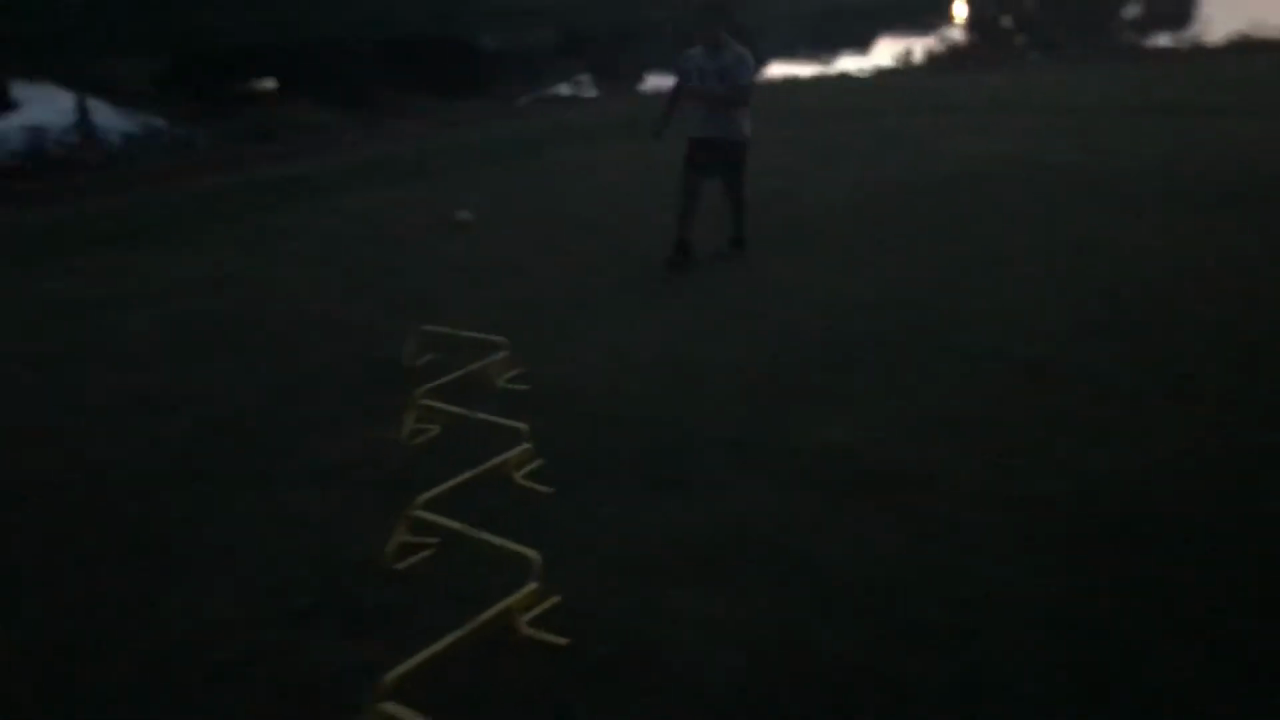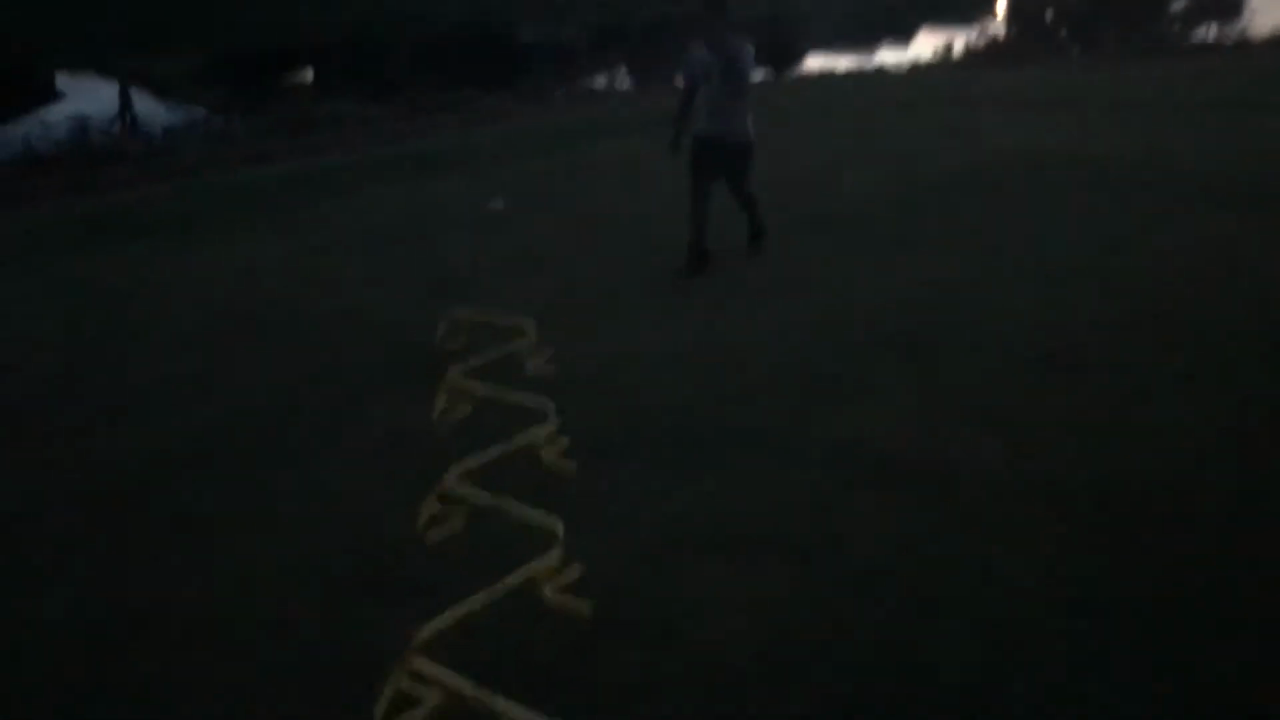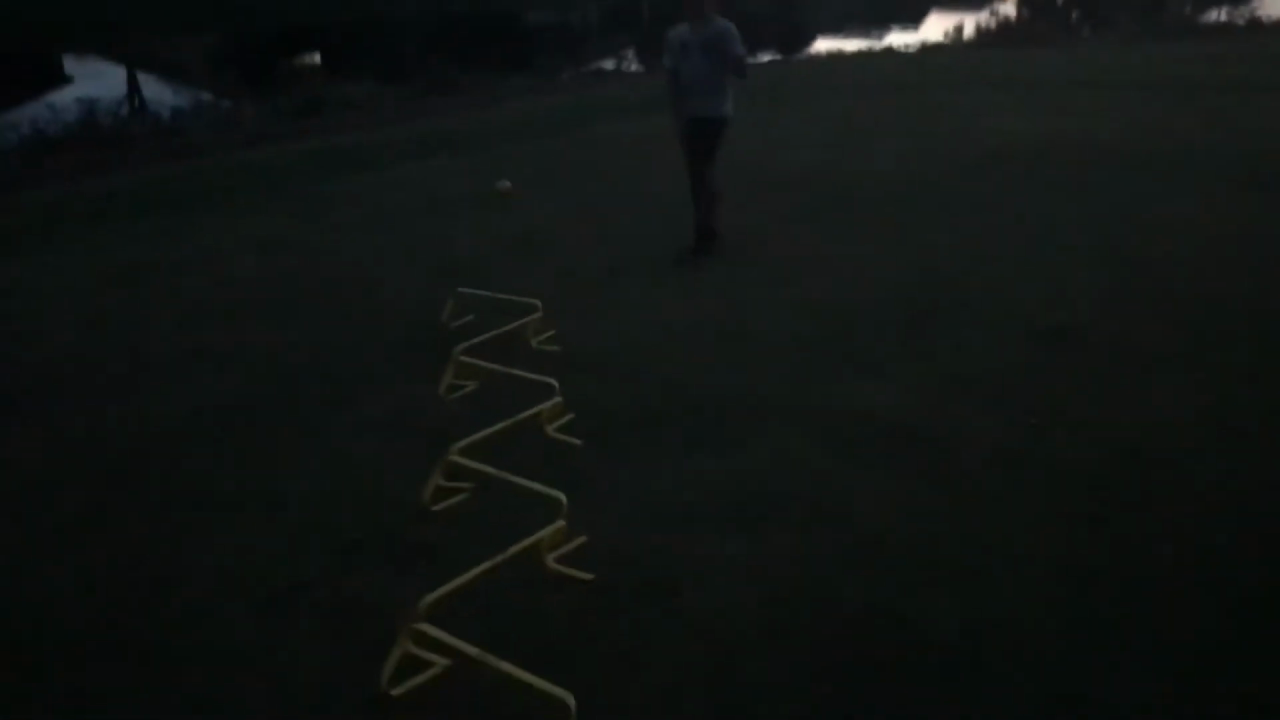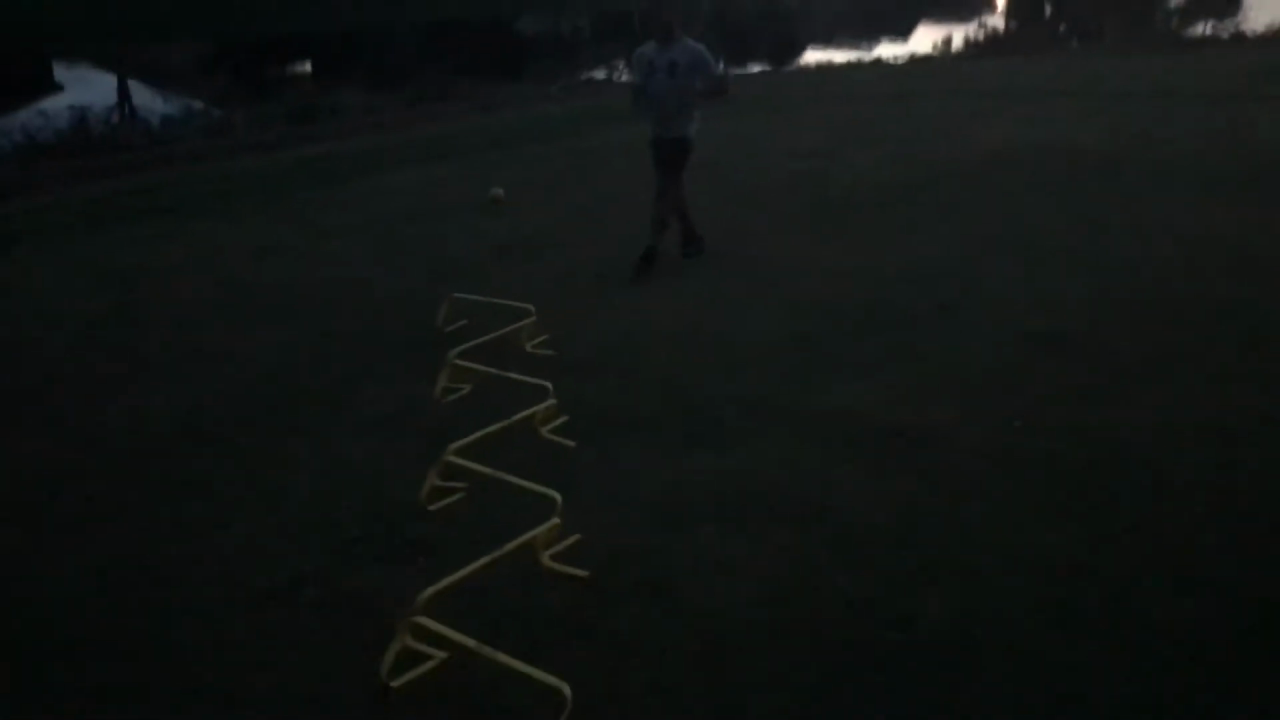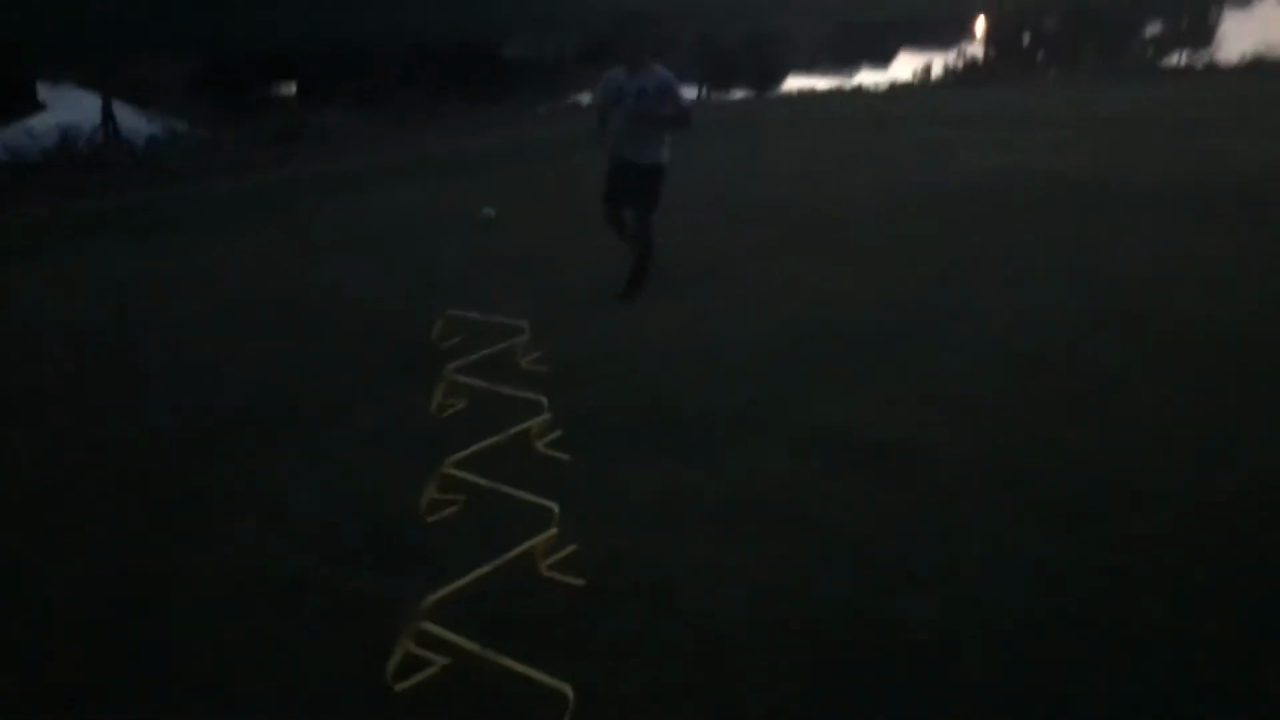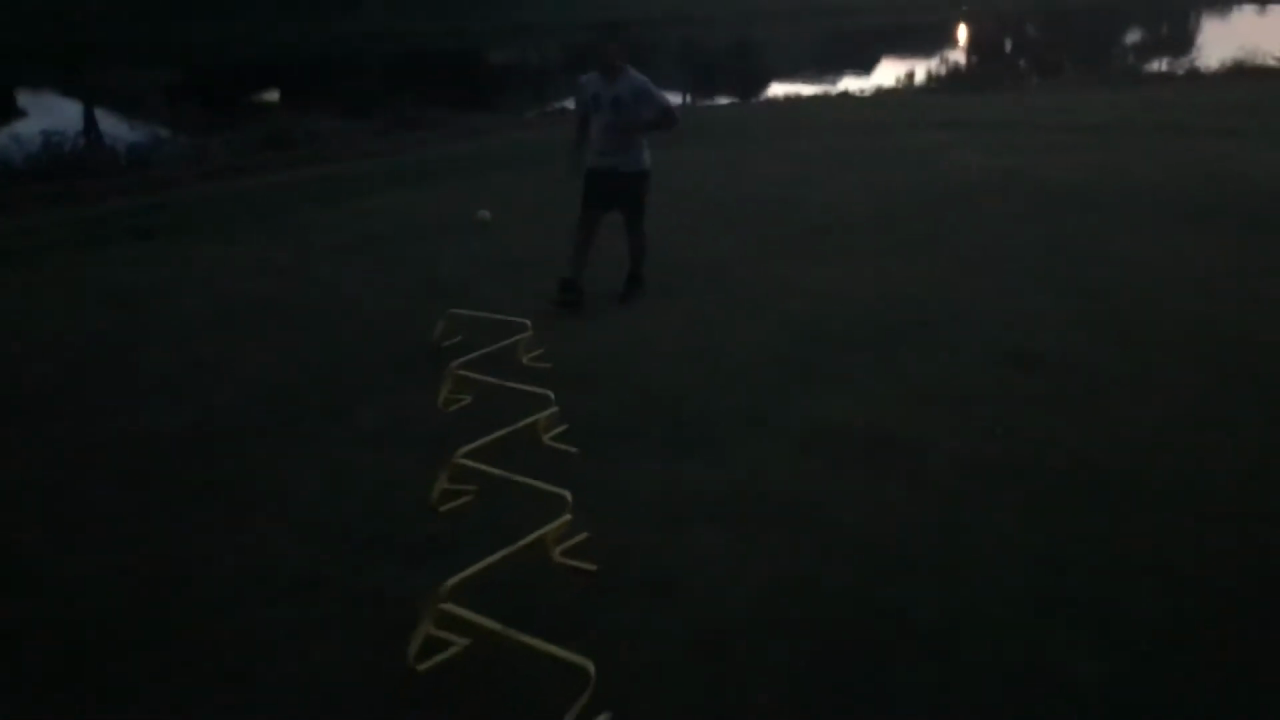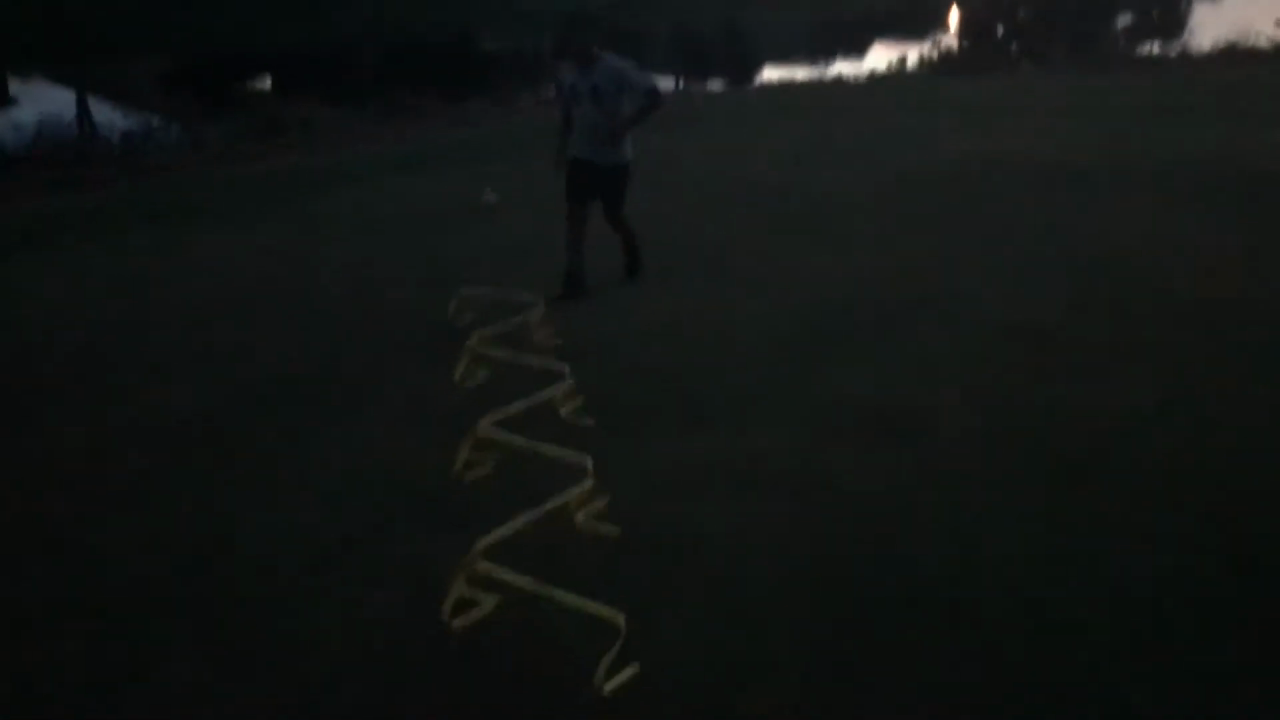
dt=0.2s
person 1, frame 1
left shoulder: (741, 57)
right shoulder: (692, 57)
left elbow: (743, 98)
right elbow: (679, 90)
left wrist: (705, 96)
right wrist: (663, 120)
left hip: (733, 135)
right hip: (701, 133)
left knee: (734, 190)
right knee: (689, 188)
left ankle: (738, 236)
right ankle: (682, 248)
person 1, frame 2
left shoulder: (741, 50)
right shoulder: (696, 56)
left elbow: (740, 83)
right elbow: (688, 96)
left wrist: (722, 44)
right wrist: (677, 132)
left hip: (737, 133)
right hip: (703, 132)
left knee: (739, 189)
right knee: (698, 190)
left ankle: (756, 227)
right ankle: (698, 251)
person 1, frame 3
left shoulder: (724, 30)
right shoulder: (675, 36)
left elbow: (740, 69)
right elbow: (673, 79)
left wrist: (718, 56)
right wrist: (678, 113)
left hip: (715, 111)
right hip: (689, 113)
left knee: (702, 170)
right knee: (696, 172)
left ankle: (704, 230)
right ankle: (706, 230)
person 1, frame 4
left shoulder: (693, 53)
right shoulder: (643, 55)
left elbow: (722, 87)
right elbow: (638, 95)
left wrist: (692, 97)
right wrist: (654, 113)
left hip: (680, 132)
right hip: (658, 131)
left knee: (665, 189)
right knee: (671, 188)
left ankle: (650, 254)
right ankle: (691, 236)
person 1, frame 5
left shoulder: (662, 80)
right shoulder: (611, 79)
left elbow: (684, 119)
right elbow: (601, 117)
left wrist: (651, 116)
right wrist: (610, 143)
left hip: (650, 160)
right hip: (621, 159)
left knee: (641, 218)
right knee: (613, 215)
left ankle: (638, 277)
right ankle: (642, 255)
person 1, frame 6
left shoulder: (638, 84)
right shoulder: (586, 84)
left elbow: (669, 119)
left wrist: (633, 126)
right wrist: (578, 153)
left hip: (632, 166)
right hip: (598, 165)
left knee: (633, 225)
right knee: (586, 221)
left ankle: (636, 278)
right ankle: (572, 286)
person 1, frame 7
left shoulder: (615, 69)
right shoulder: (565, 74)
left elbow: (654, 98)
left wrist: (624, 125)
right wrist: (562, 147)
left hip: (613, 155)
right hip: (580, 154)
left knee: (613, 214)
right knee: (575, 212)
left ankle: (632, 250)
right ankle: (574, 277)
